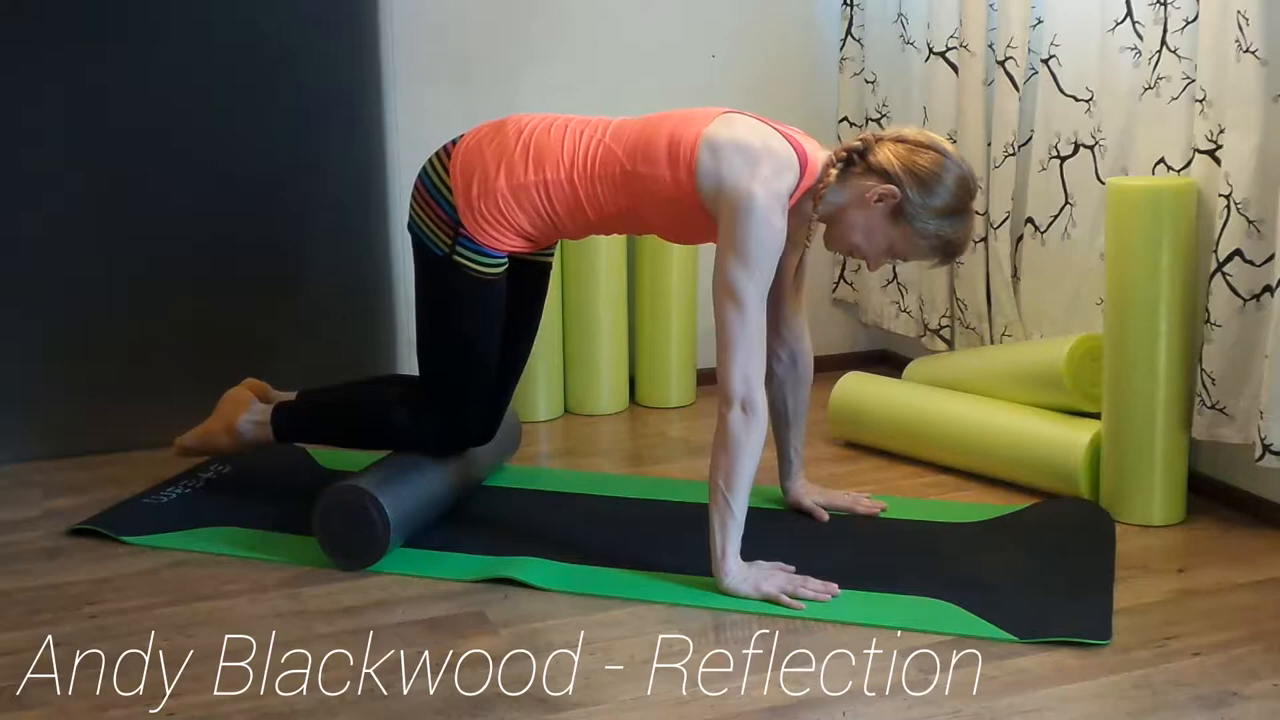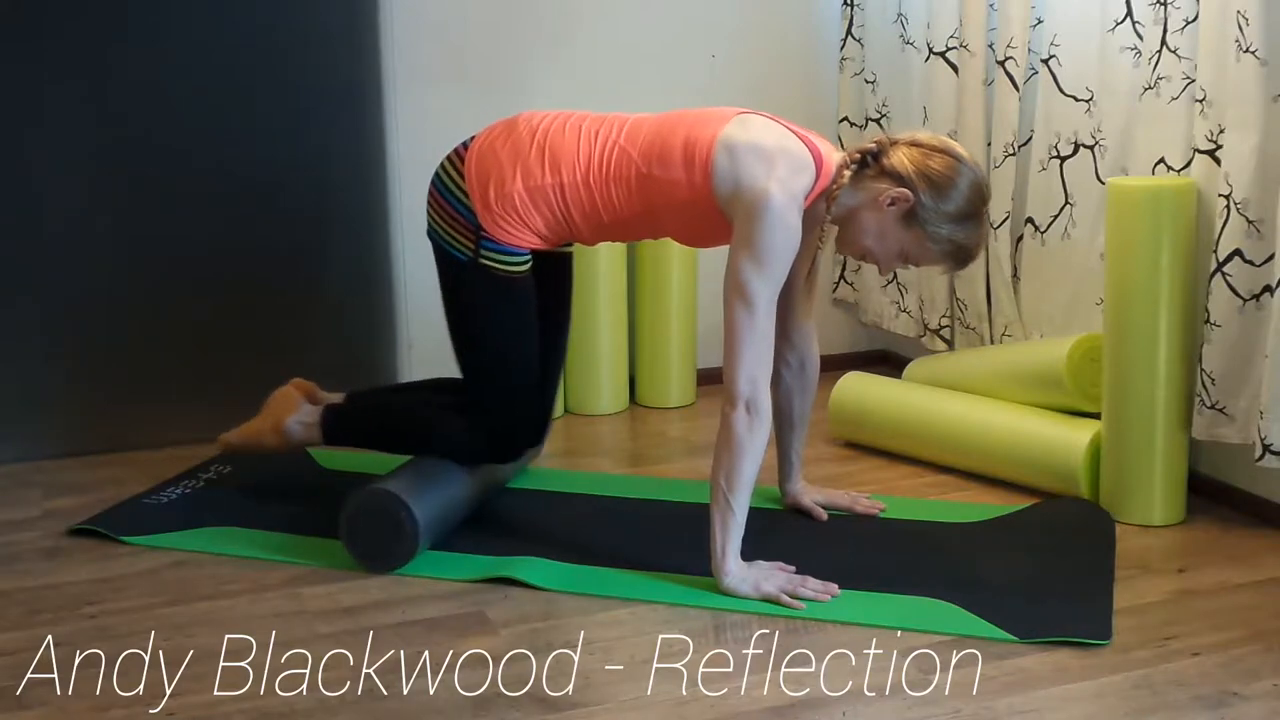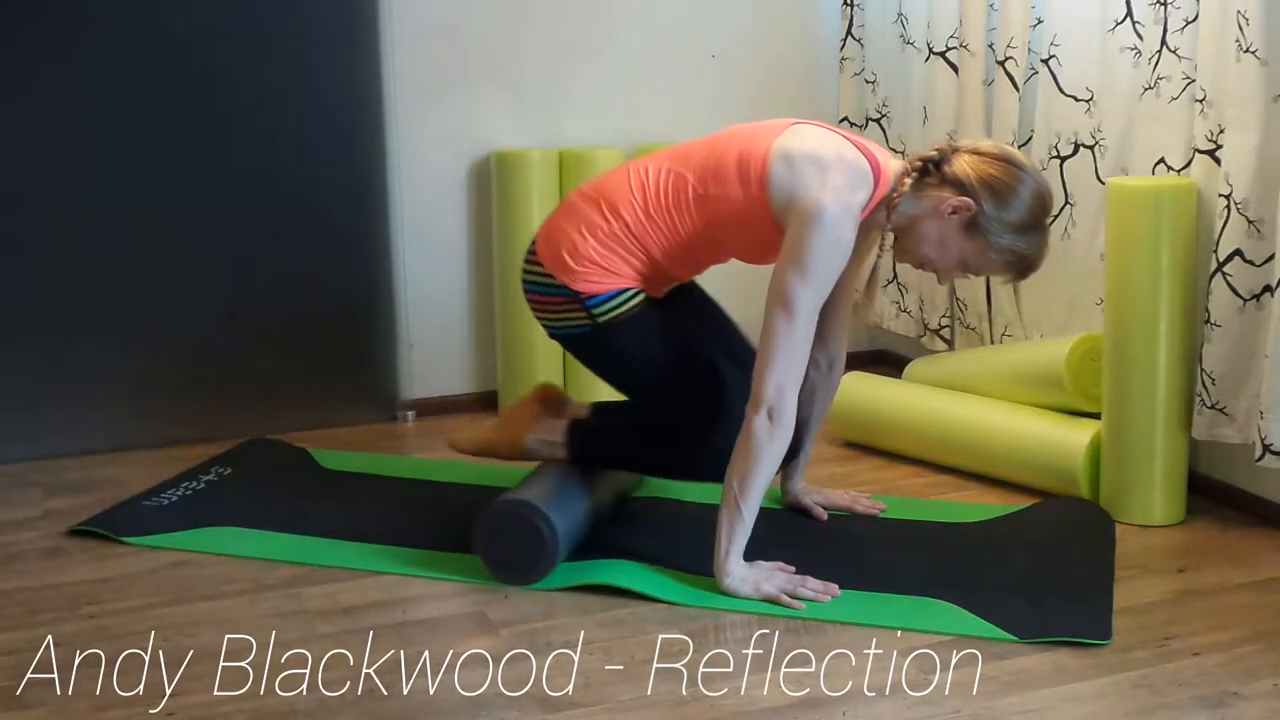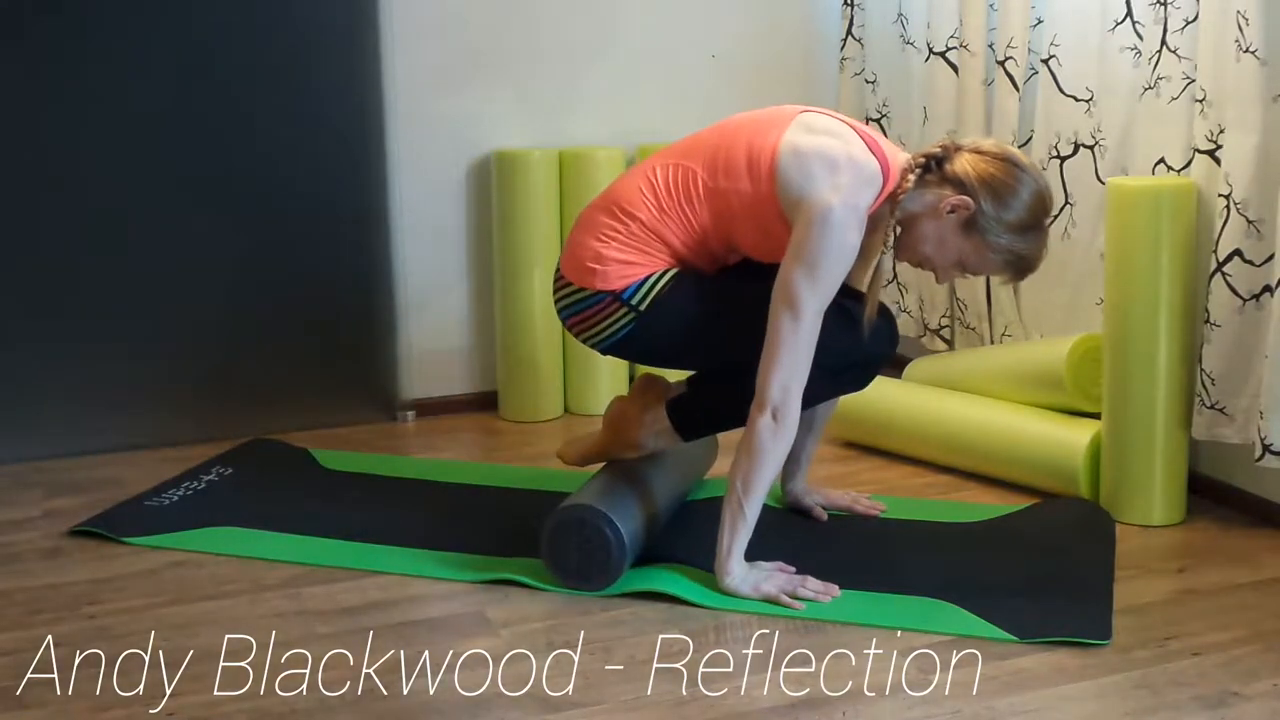
dt=1s
person 1, frame 1
left shoulder: (805, 181)
right shoulder: (763, 190)
left elbow: (788, 343)
right elbow: (741, 391)
left wrist: (794, 478)
right wrist: (728, 563)
left hip: (515, 201)
right hip: (474, 198)
left knee: (474, 419)
right knee: (450, 420)
left ankle: (276, 403)
right ankle: (257, 419)
person 1, frame 2
left shoulder: (819, 187)
right shoulder: (779, 195)
left elbow: (796, 348)
right elbow: (747, 395)
left wrist: (794, 479)
right wrist: (729, 563)
left hip: (529, 195)
right hip: (487, 200)
left knee: (519, 418)
right knee: (500, 431)
left ankle: (321, 404)
right ankle: (305, 421)
person 1, frame 3
left shoulder: (877, 190)
right shoulder: (835, 204)
left elbow: (825, 354)
right elbow: (774, 400)
left wrist: (795, 480)
right wrist: (730, 564)
left hip: (634, 259)
right hip: (585, 269)
left knee: (740, 414)
right knee: (741, 424)
left ankle: (566, 419)
right ankle: (551, 434)
person 1, frame 4
left shoulder: (885, 179)
right shoulder: (841, 200)
left elbow: (822, 354)
right elbow: (776, 396)
left wrist: (795, 480)
right wrist: (732, 566)
left hip: (658, 259)
right hip: (612, 281)
left knee: (836, 336)
right knee: (864, 339)
left ankle: (663, 406)
right ankle: (653, 423)
